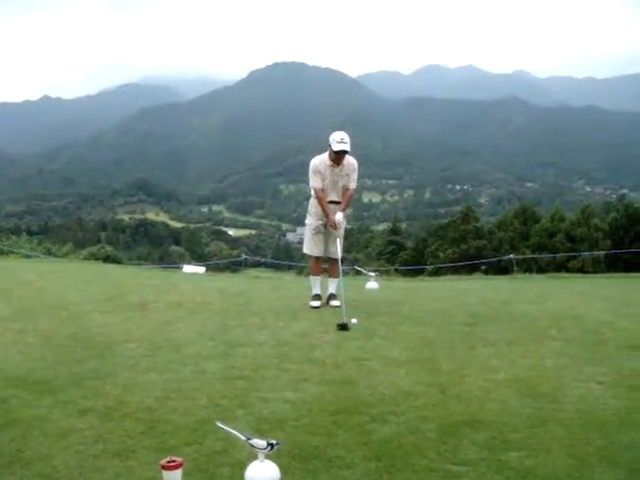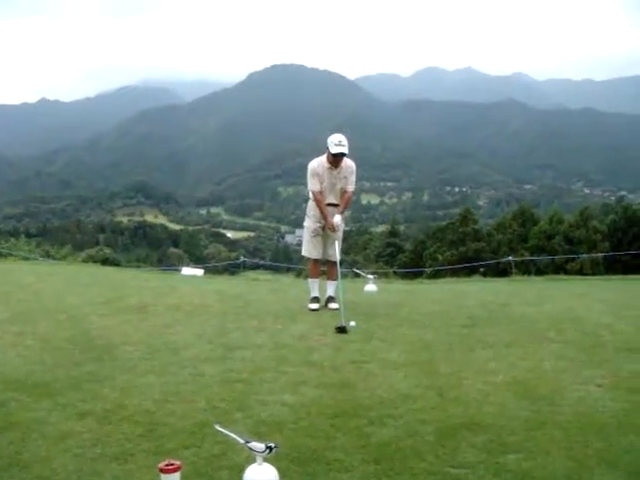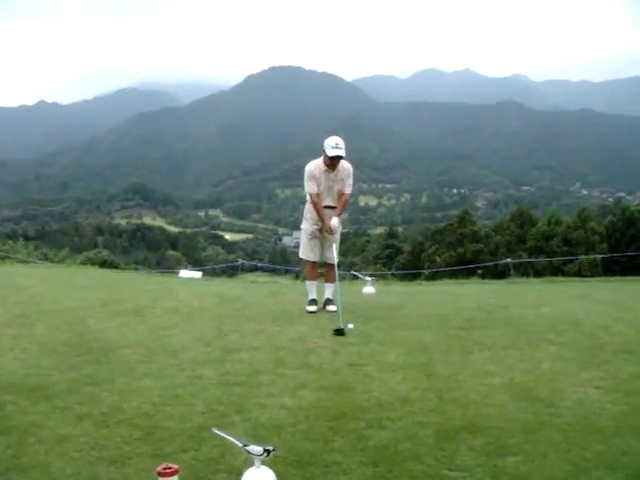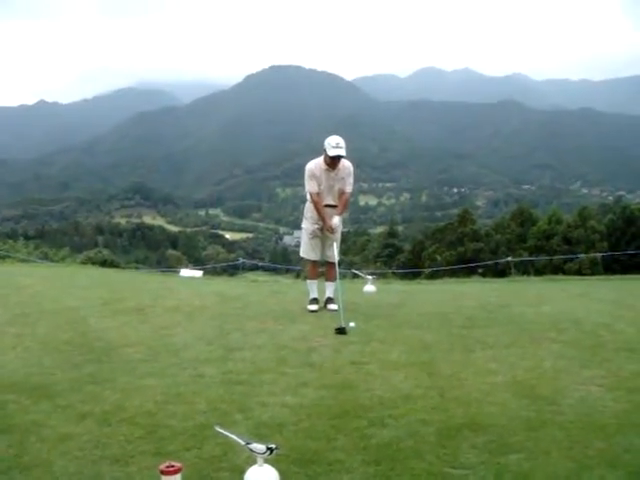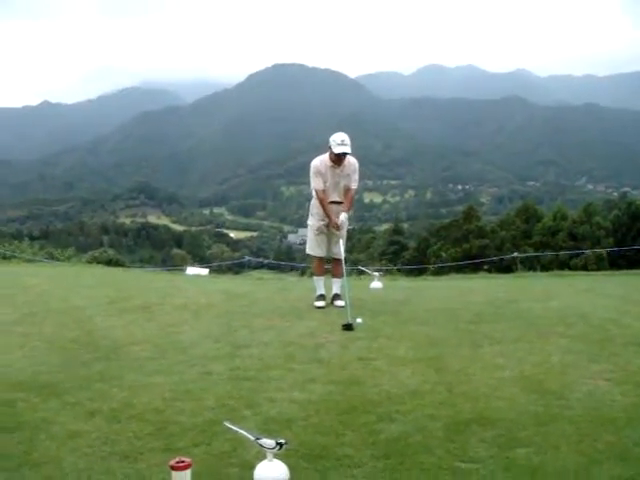
dt=0.2s
person 1, frame 1
left shoulder: (352, 163)
right shoulder: (316, 163)
left elbow: (350, 190)
right elbow: (319, 192)
left wrist: (340, 212)
right wrist: (329, 216)
left hip: (339, 209)
right hip: (318, 208)
left knee: (335, 255)
right knee: (315, 253)
left ankle: (332, 292)
right ankle: (316, 293)
person 1, frame 2
left shoulder: (350, 166)
right shoulder: (314, 165)
left elbow: (348, 193)
right elbow: (317, 195)
left wrist: (338, 215)
right wrist: (327, 219)
left hip: (337, 212)
right hip: (317, 211)
left knee: (333, 257)
right knee: (313, 256)
left ankle: (330, 295)
right ankle: (314, 295)
person 1, frame 3
left shoulder: (347, 168)
right shoulder: (311, 168)
left elbow: (345, 195)
right elbow: (314, 198)
left wrist: (336, 217)
right wrist: (324, 221)
left hip: (334, 214)
right hip: (314, 213)
left knee: (331, 260)
right knee: (311, 258)
left ankle: (328, 298)
right ankle: (312, 298)
person 1, frame 4
left shoulder: (347, 167)
right shoulder: (312, 167)
left elbow: (345, 194)
right elbow: (315, 197)
left wrist: (337, 216)
right wrist: (325, 220)
left hip: (335, 213)
right hip: (314, 212)
left knee: (332, 259)
right knee: (311, 257)
left ankle: (329, 296)
right ankle: (313, 297)
person 1, frame 5
left shoulder: (353, 163)
right shoulder: (317, 164)
left elbow: (351, 191)
right elbow: (320, 194)
left wrist: (344, 213)
right wrist: (330, 217)
left hip: (340, 210)
right hip: (320, 209)
left knee: (338, 255)
right knee: (318, 254)
left ankle: (336, 293)
right ankle: (320, 293)
